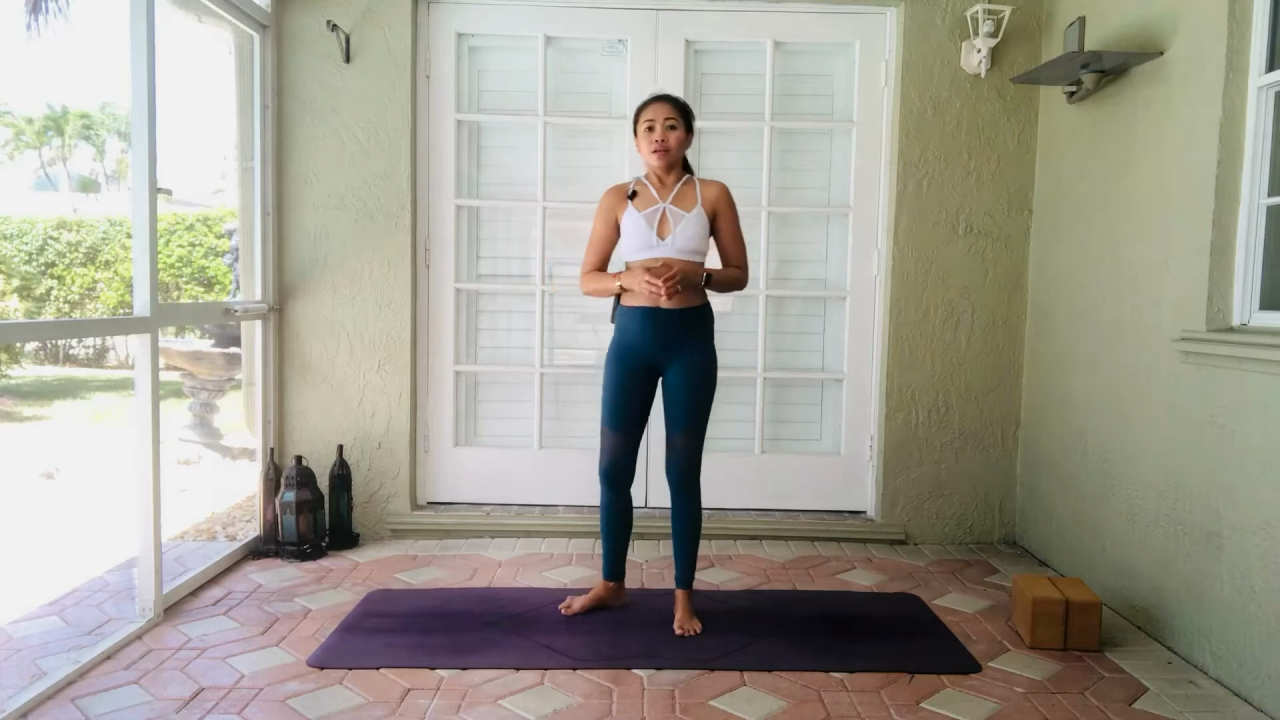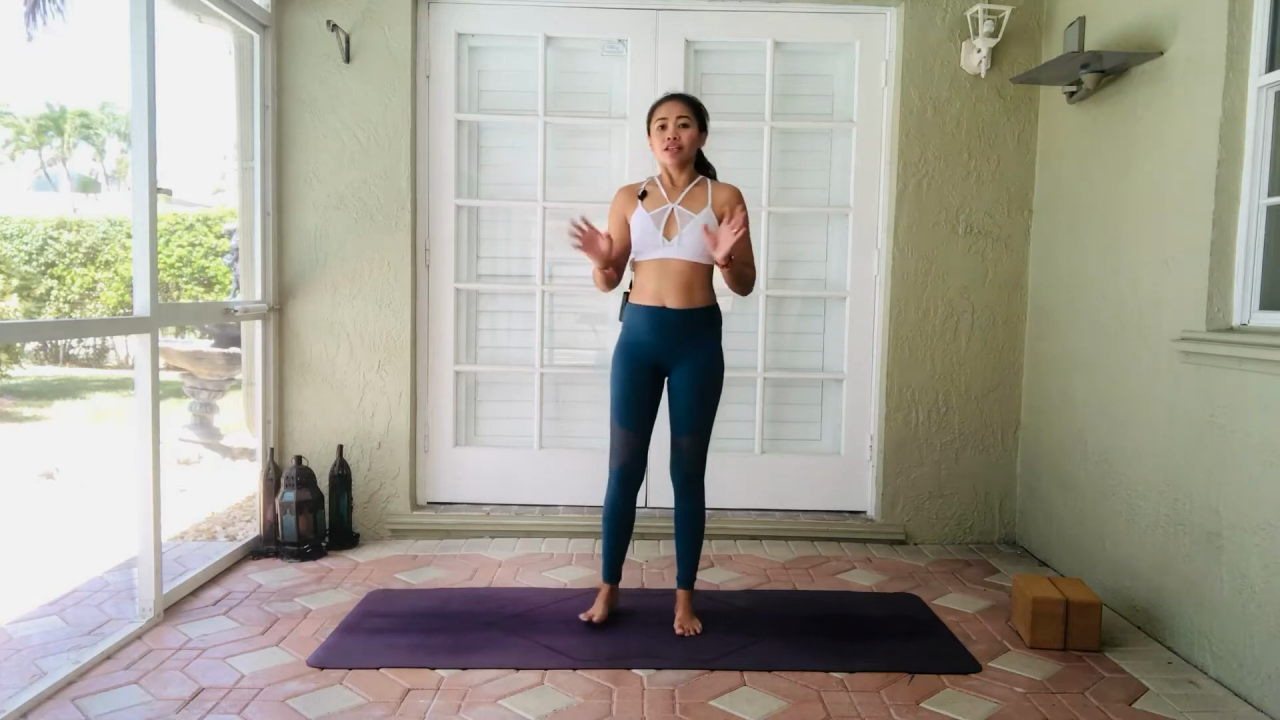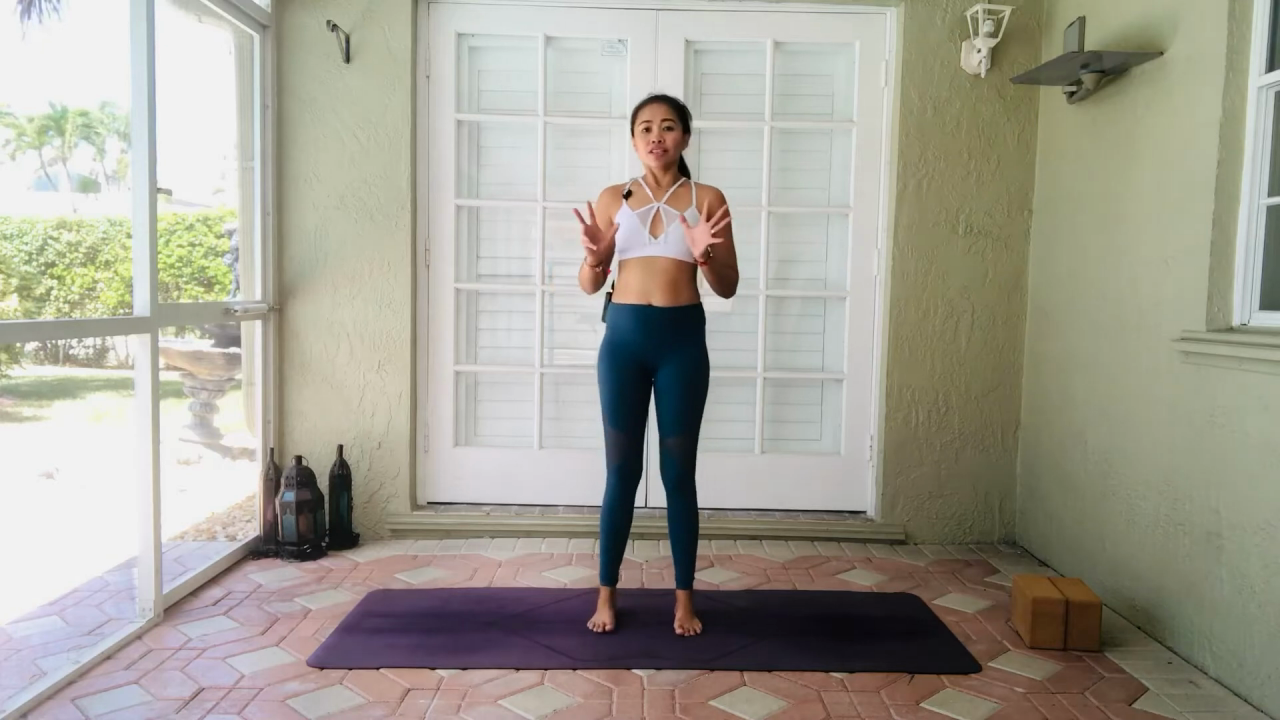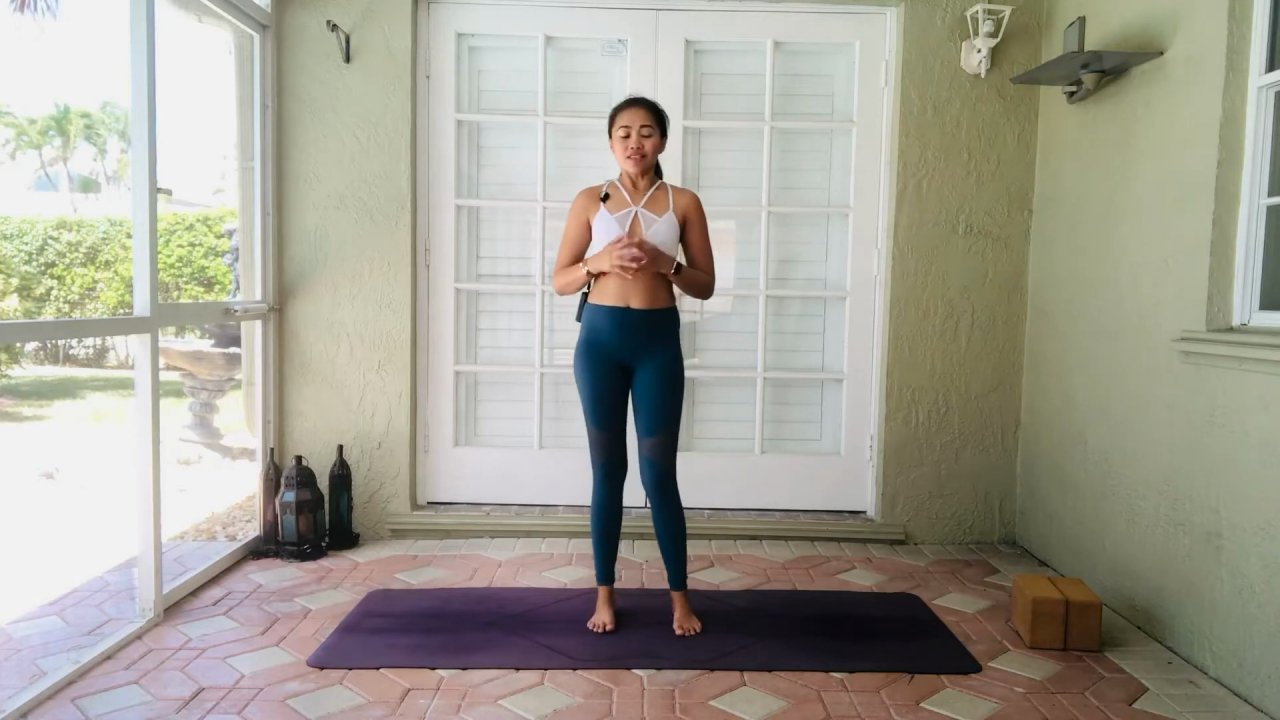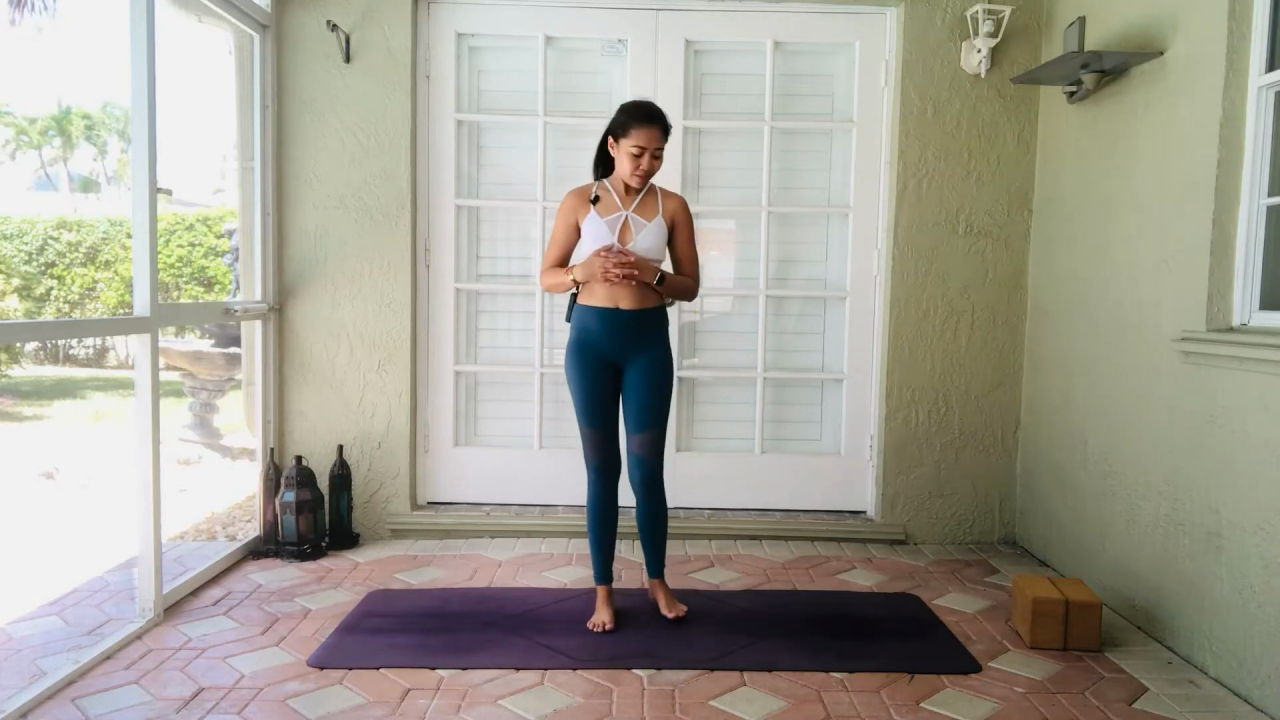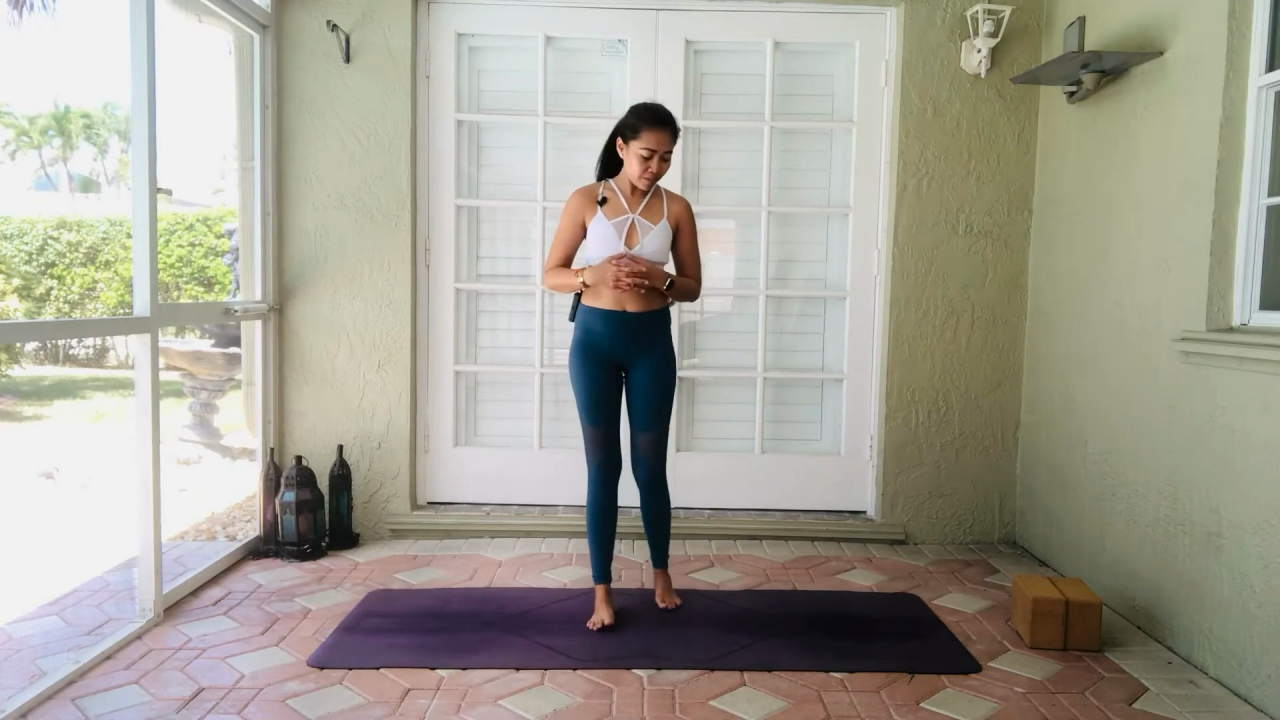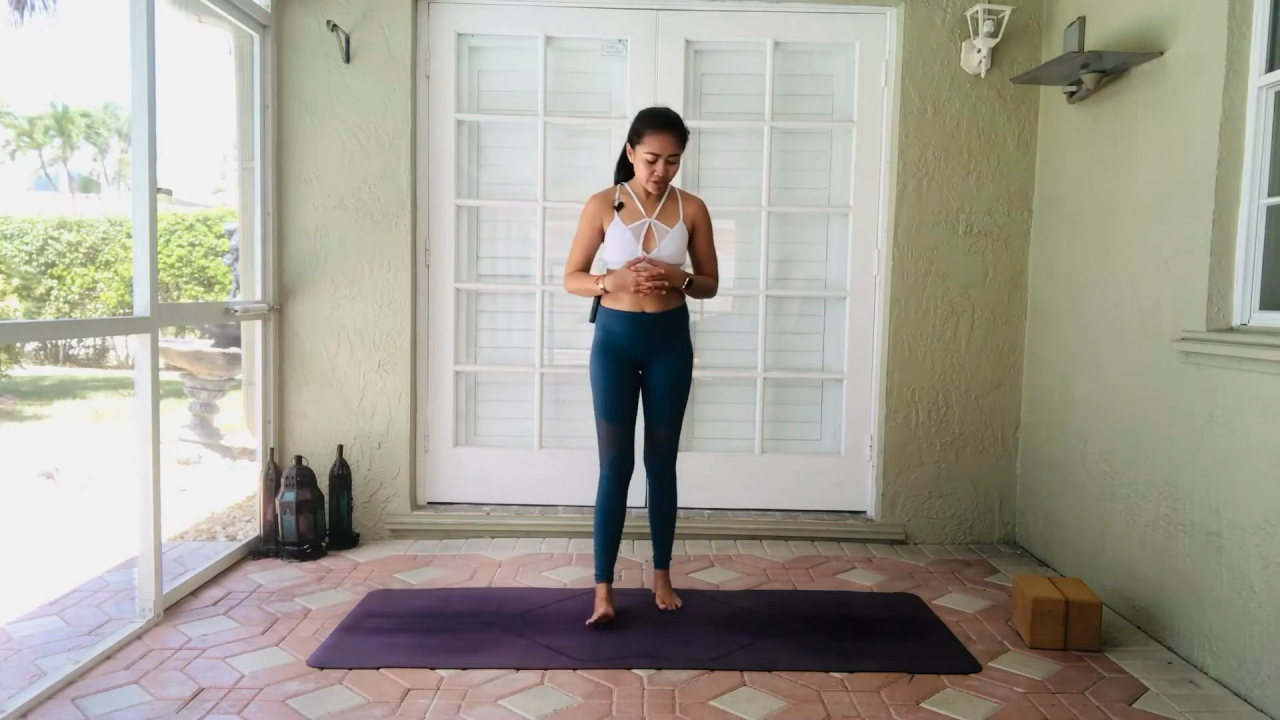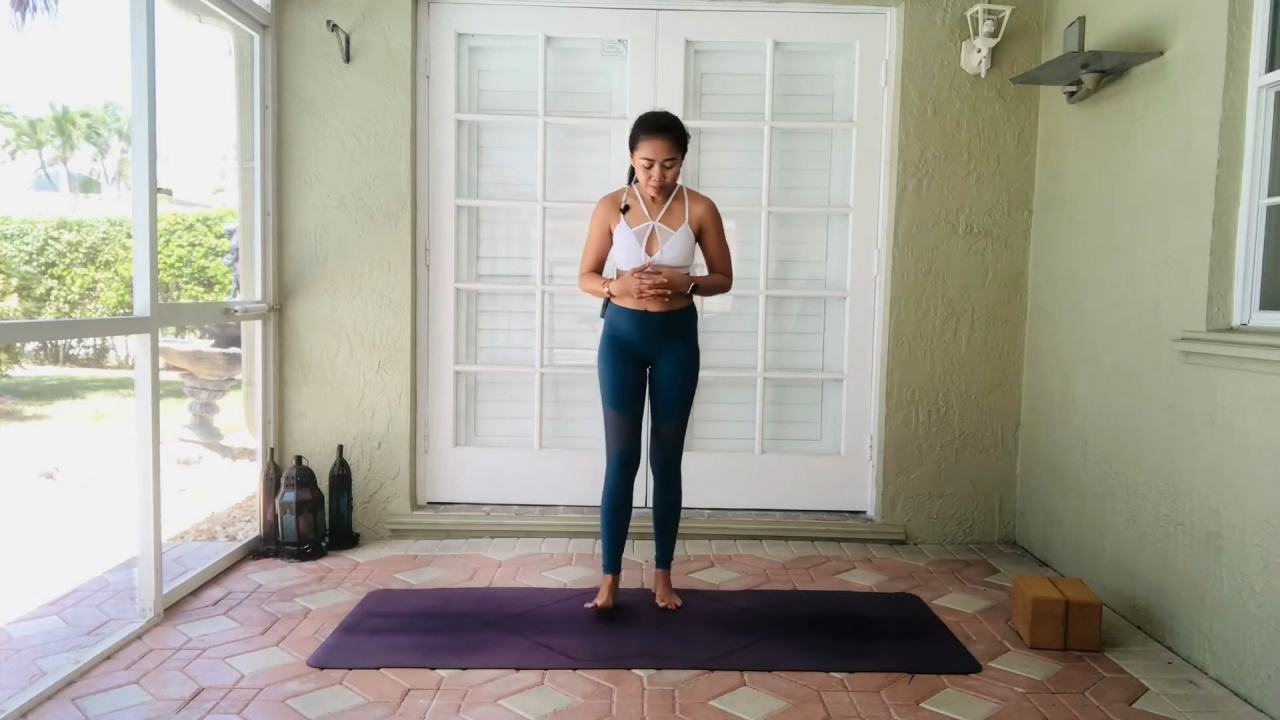
dt=0.3s
person 1, frame 1
left shoulder: (713, 195)
right shoulder: (617, 199)
left elbow: (739, 275)
right elbow: (587, 279)
left wrist: (695, 275)
right wrist: (629, 280)
left hip: (691, 337)
right hip: (632, 335)
left knee: (683, 471)
right knee: (613, 468)
left ankle: (683, 596)
right ankle: (611, 583)
person 1, frame 2
left shoulder: (725, 198)
right shoulder: (628, 198)
left elbow: (745, 284)
right elbow: (604, 282)
left wrist: (726, 258)
right wrist: (602, 259)
left hip: (698, 338)
right hip: (639, 335)
left knee: (688, 473)
right knee: (624, 468)
left ankle: (683, 596)
right ankle: (608, 587)
person 1, frame 3
left shoulder: (708, 200)
right shoulder: (612, 199)
left elbow: (728, 287)
right elbow: (587, 285)
left wrist: (706, 255)
right wrist: (594, 257)
left hip: (682, 336)
right hip: (624, 335)
left knee: (678, 473)
right knee: (622, 471)
left ankle: (684, 597)
right ankle: (606, 592)
person 1, frame 4
left shoulder: (683, 202)
right shoulder: (589, 201)
left elbow: (706, 286)
right elbow: (560, 282)
left wrist: (667, 265)
right wrist: (597, 262)
left hip: (658, 339)
right hip: (600, 337)
left knee: (659, 473)
right knee: (607, 470)
left ankle: (679, 595)
right ankle: (604, 593)
person 1, frame 5
left shoulder: (672, 206)
right shoulder: (579, 201)
left elbow: (690, 286)
right elbow: (547, 276)
left wrist: (651, 274)
right wrist: (582, 271)
left hip: (648, 340)
right hip: (591, 338)
left knee: (646, 470)
right knee: (602, 469)
left ankle: (657, 579)
right ankle: (603, 593)
person 1, frame 6
left shoulder: (677, 208)
right shoulder: (585, 200)
left elbow: (693, 286)
right elbow: (551, 274)
left wrist: (660, 279)
right wrist: (591, 275)
left hip: (652, 340)
right hip: (595, 338)
left knee: (649, 467)
right knee: (602, 468)
left ankle: (660, 572)
right ankle: (602, 592)
person 1, frame 7
left shoulder: (692, 209)
right shoulder: (602, 205)
left elbow: (710, 283)
right elbow: (571, 277)
left wrist: (679, 279)
right wrist: (612, 281)
left hip: (670, 340)
right hip: (615, 338)
left knee: (661, 462)
right knee: (615, 465)
left ankle: (661, 576)
right ankle: (603, 589)
person 1, frame 8
left shoulder: (700, 209)
right shoulder: (610, 207)
left elbow: (724, 278)
right elbow: (585, 276)
left wrist: (684, 283)
right wrist: (618, 286)
left hip: (676, 338)
right hip: (621, 335)
left knee: (667, 459)
right knee: (621, 457)
left ankle: (662, 574)
right ankle: (609, 578)
